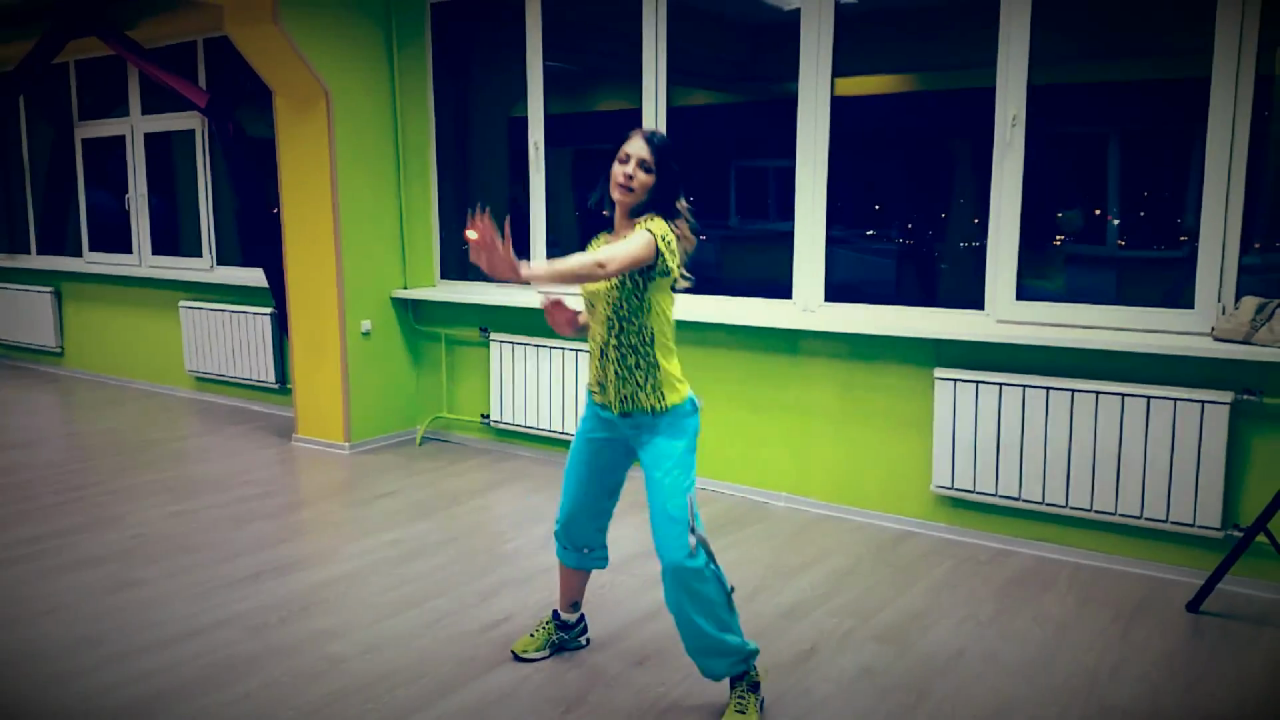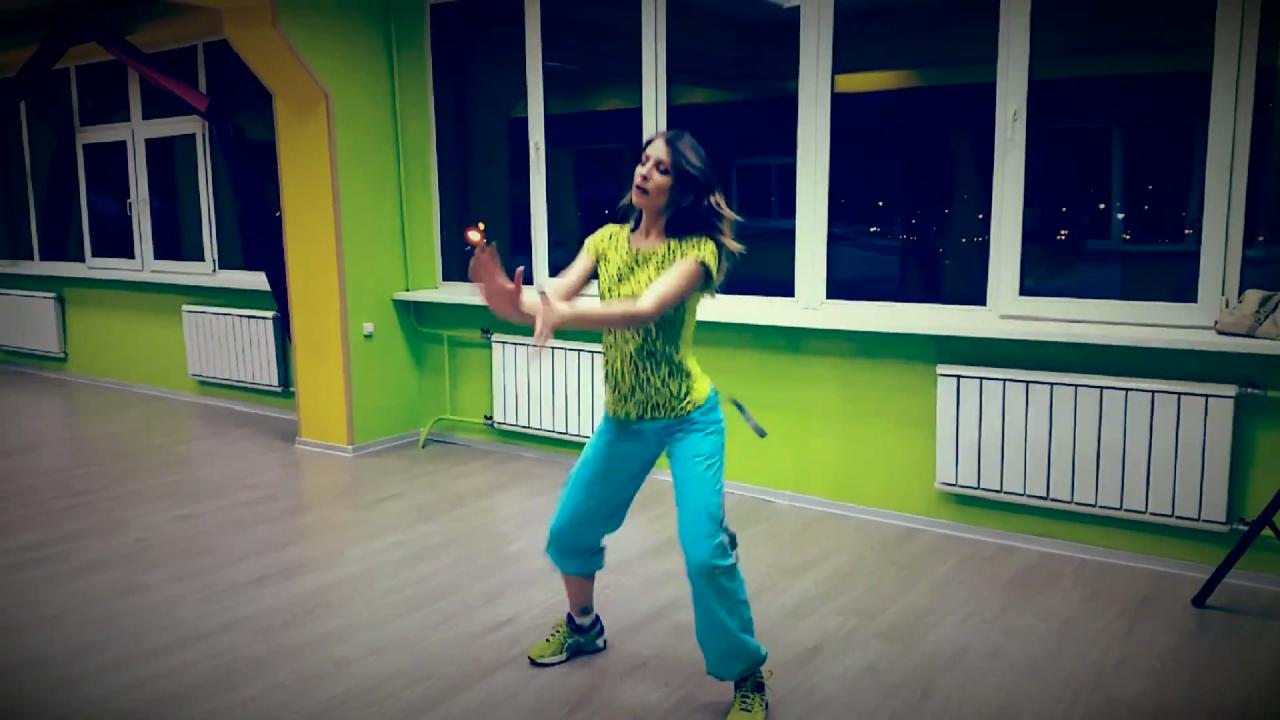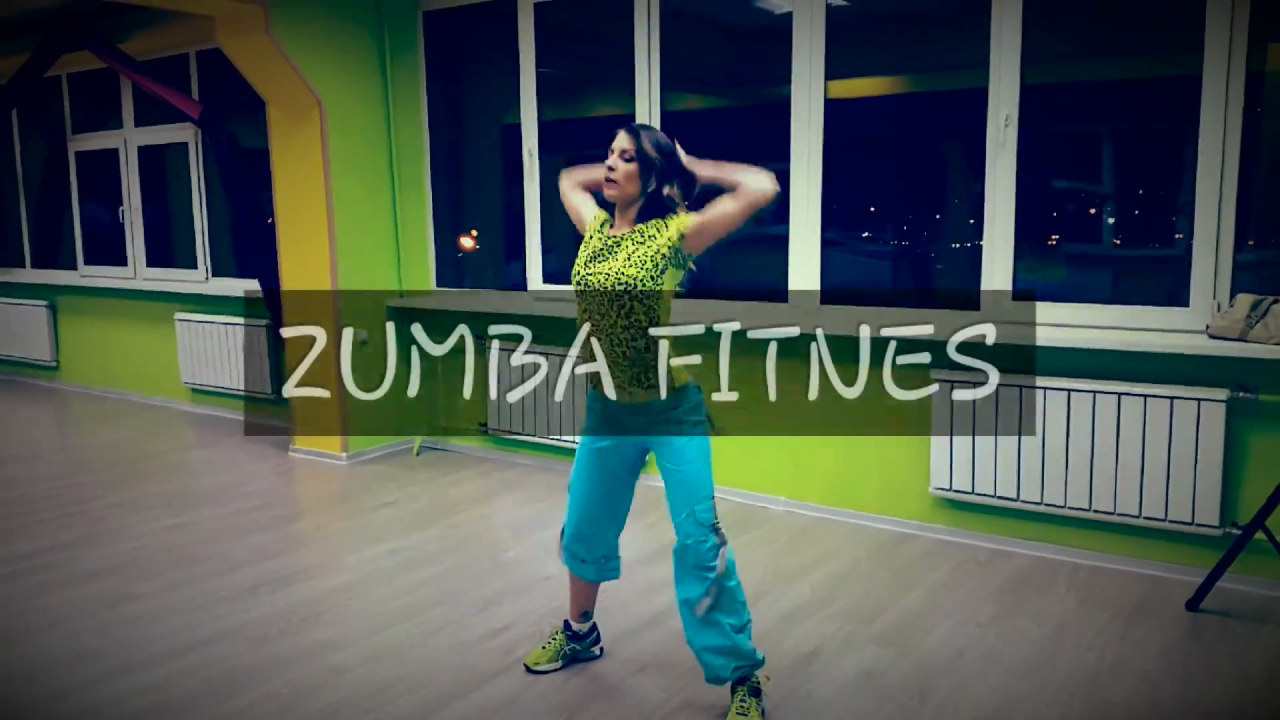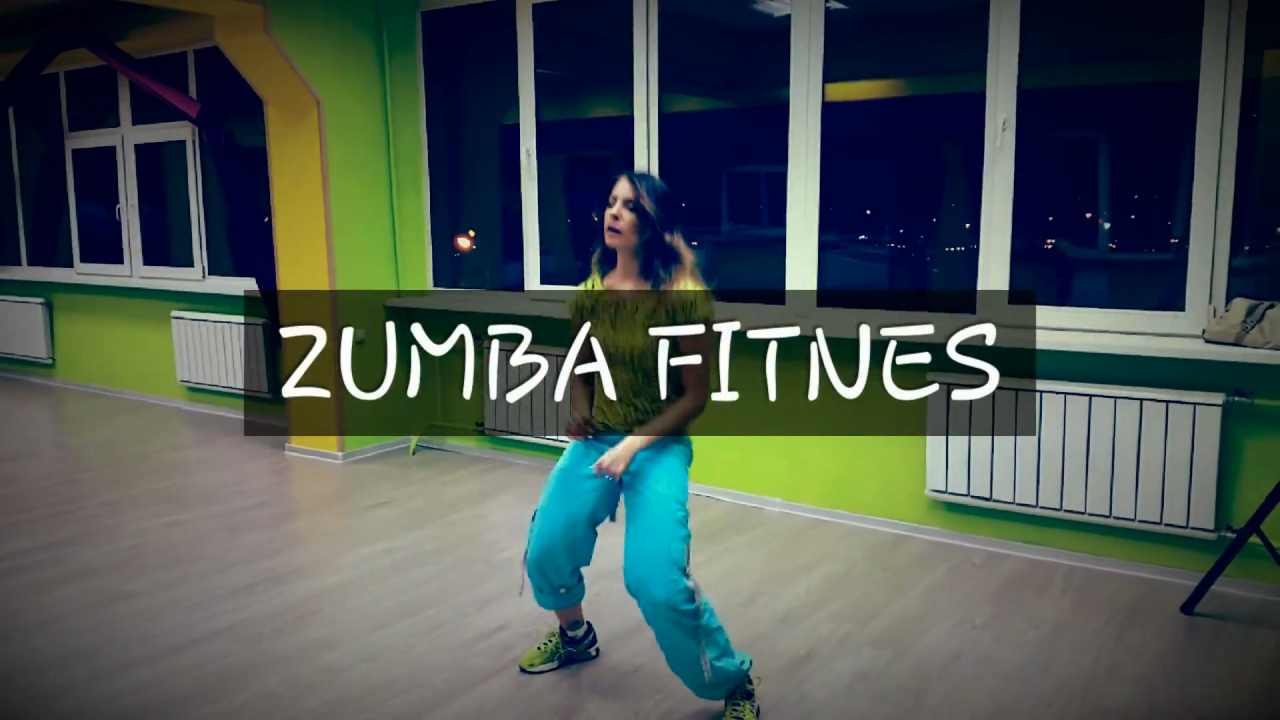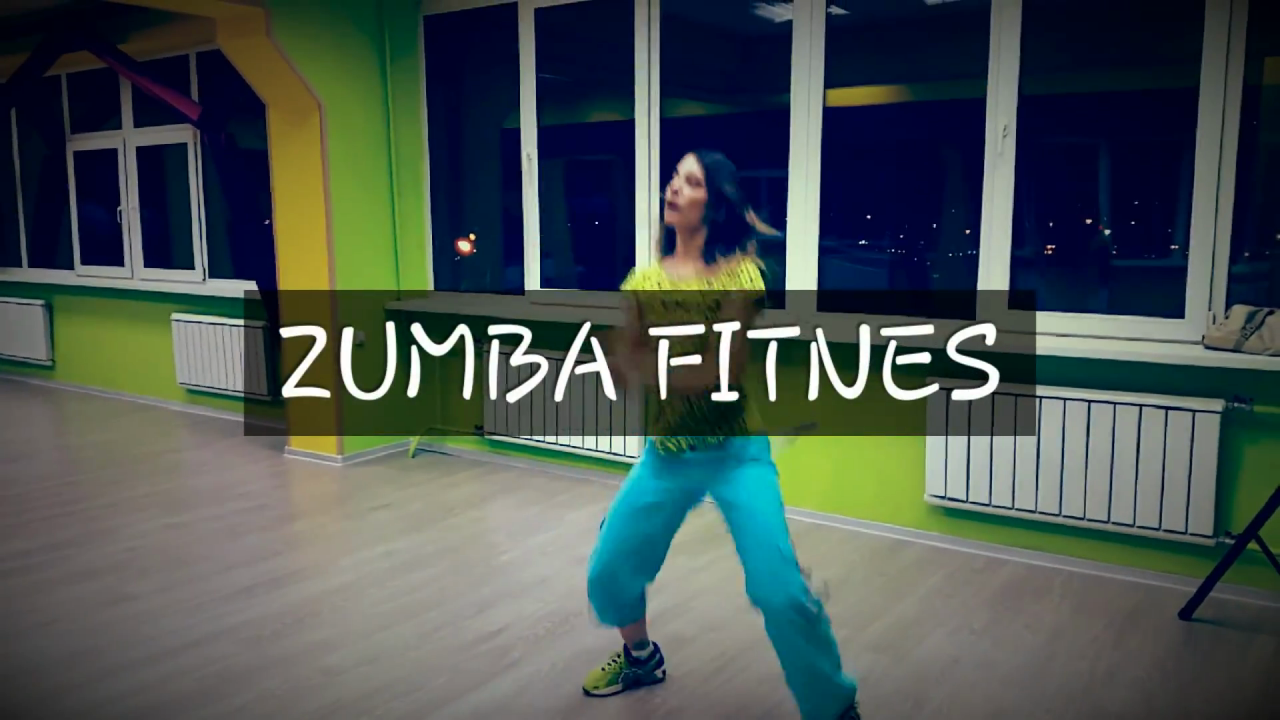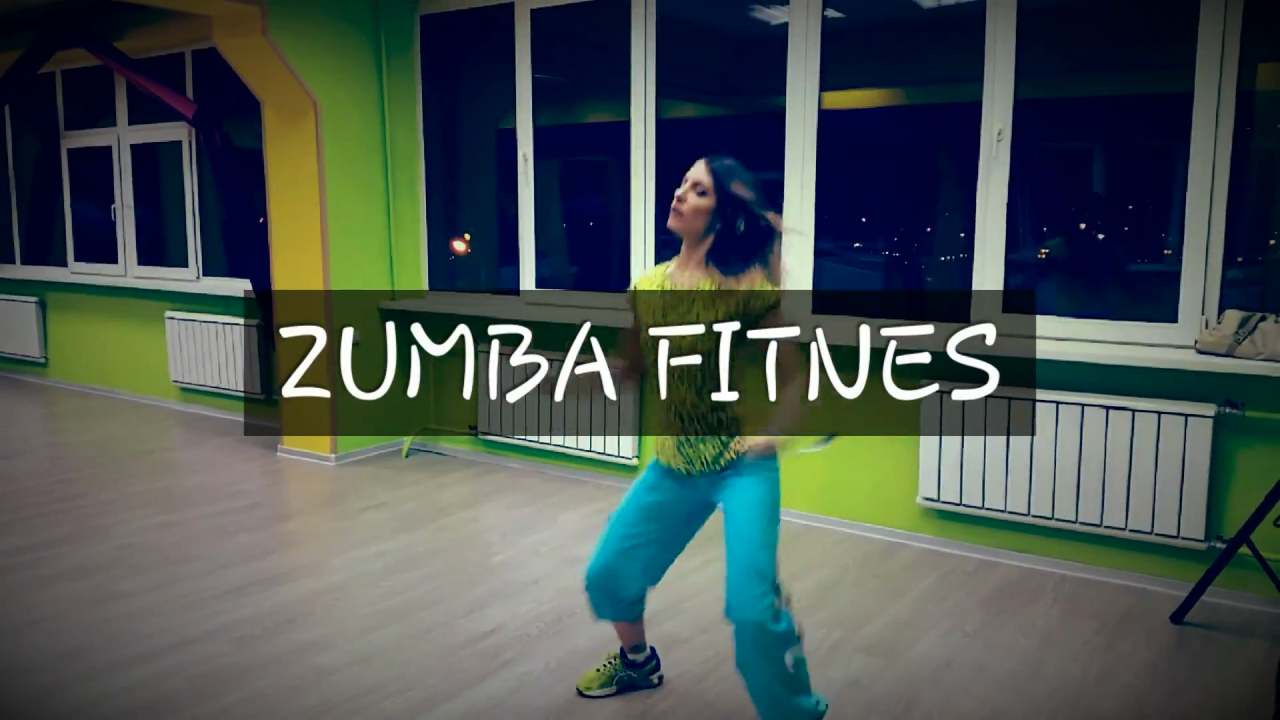
dt=0.5s
person 1, frame 1
left shoulder: (656, 232)
right shoulder: (603, 243)
left elbow: (593, 269)
left wrist: (516, 271)
right wrist: (569, 318)
left hip: (663, 416)
right hip: (605, 409)
left knee: (678, 550)
right knee: (577, 519)
right ankle: (568, 622)
person 1, frame 2
left shoulder: (697, 250)
right shoulder: (605, 240)
left elbow: (644, 311)
right elbow: (554, 298)
left wrist: (561, 314)
right wrist: (509, 301)
left hip: (689, 420)
right hip: (623, 421)
left knee: (706, 550)
right knee: (571, 527)
right ankle: (582, 625)
person 1, frame 3
left shoulder: (674, 232)
right shoulder: (594, 227)
left elbow: (764, 188)
right elbow: (568, 179)
left wrist: (697, 169)
right wrist: (611, 173)
left hip: (673, 409)
right hip: (606, 409)
left knee: (697, 541)
right knee: (585, 528)
right ankle: (579, 632)
person 1, frame 4
left shoulder: (683, 295)
right shoulder: (591, 290)
left elbow: (698, 390)
left wrist: (635, 445)
right wrist: (578, 415)
left hip: (657, 447)
right hip: (595, 442)
left knee: (657, 582)
right knee: (546, 552)
right ankle: (574, 636)
person 1, frame 5
left shoulder: (739, 277)
right shoulder: (644, 281)
left elbow: (714, 370)
right elbow: (627, 363)
left wrist: (651, 364)
right wrist: (635, 360)
left hip: (735, 454)
right hip: (666, 452)
left knee: (781, 591)
right knee: (608, 571)
right ankle: (640, 655)
person 1, frame 6
left shoulder: (748, 284)
right shoulder: (651, 284)
left elbow: (794, 368)
right elbow: (633, 366)
left wrist: (777, 432)
left hip: (741, 466)
right hip: (673, 464)
left knee: (753, 607)
right knee: (608, 574)
right ankle: (636, 660)
